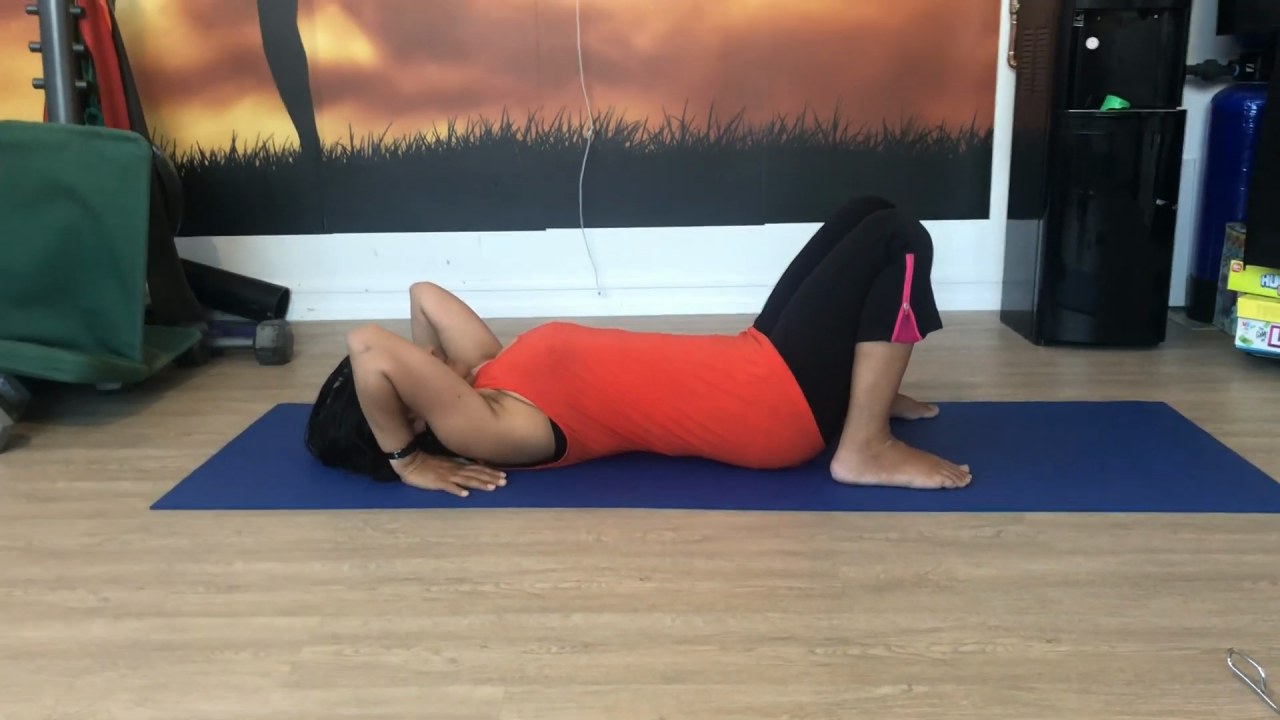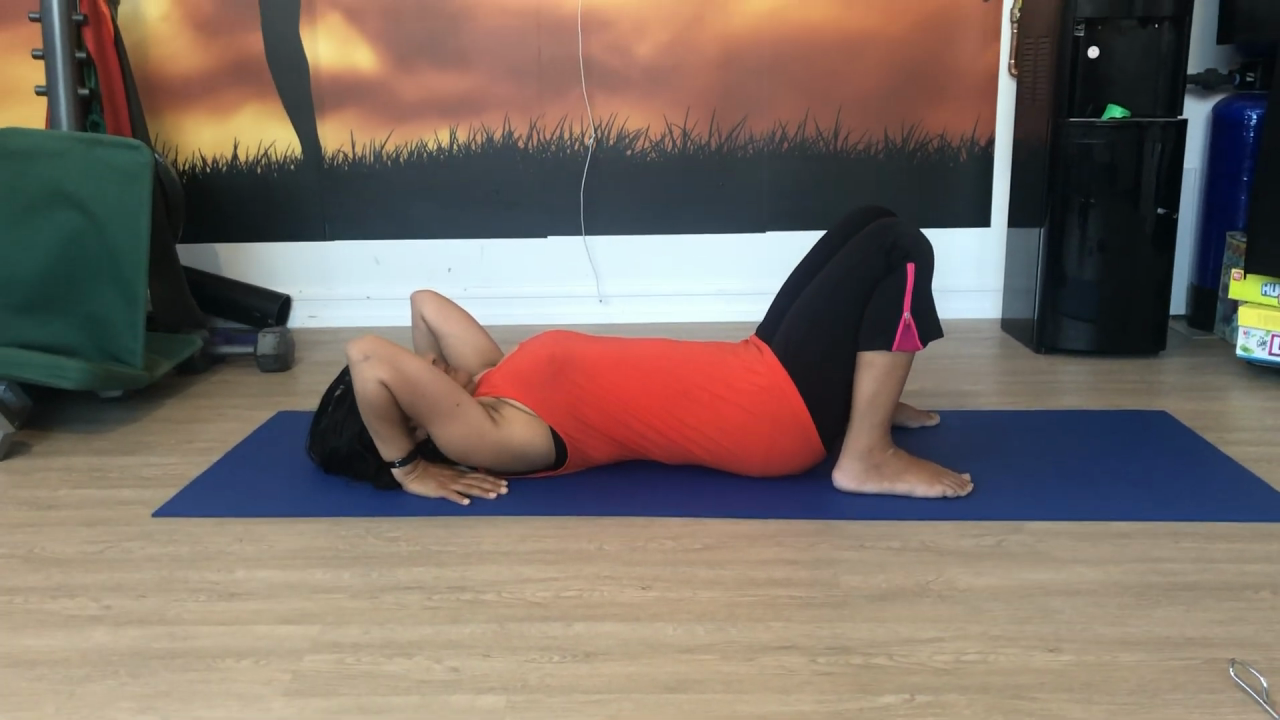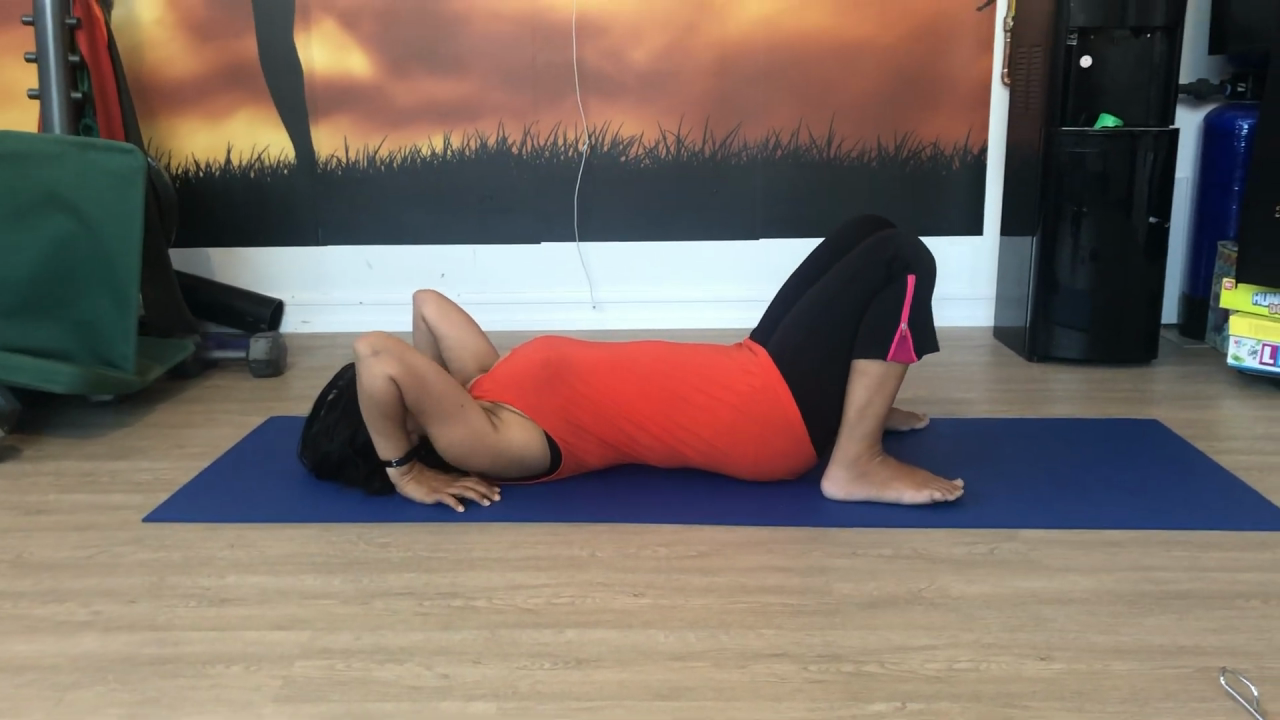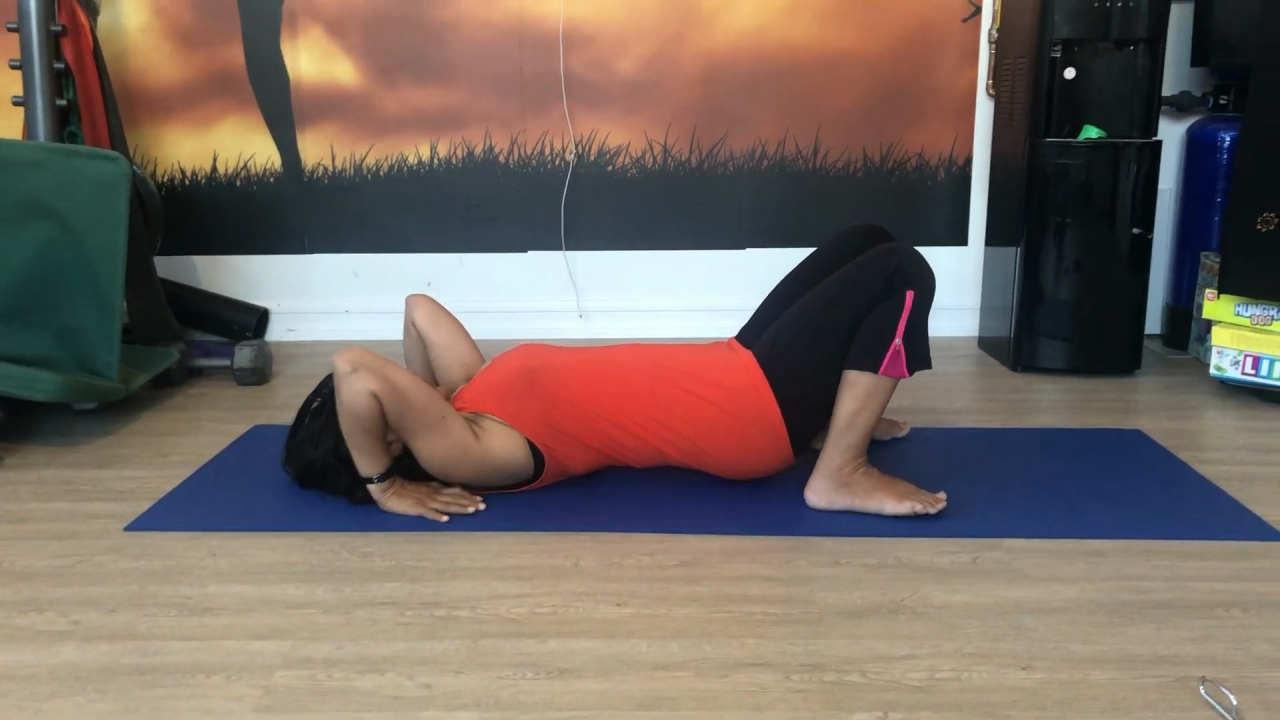
dt=0.3s
person 1, frame 1
left shoulder: (485, 375)
right shoulder: (485, 428)
left elbow: (424, 293)
right wrist: (408, 461)
left hip: (755, 365)
right hip: (773, 409)
left knee: (868, 214)
right knee: (897, 239)
left ankle: (866, 390)
right ankle: (866, 449)
person 1, frame 2
left shoulder: (486, 383)
right shoulder: (485, 437)
left elbow: (425, 302)
right wrist: (408, 470)
left hip: (759, 371)
right hip: (775, 417)
left knee: (871, 225)
right knee: (900, 248)
left ankle: (868, 400)
right ankle: (867, 458)
person 1, frame 3
left shoulder: (480, 386)
right shoulder: (481, 444)
left elbow: (427, 302)
right wrist: (406, 473)
left hip: (749, 374)
right hip: (768, 420)
left knee: (870, 233)
right knee: (901, 259)
left ankle: (857, 405)
right ankle: (858, 466)
person 1, frame 4
left shoulder: (463, 396)
right shoulder: (461, 455)
left elbow: (420, 306)
left hip: (737, 372)
right hip: (750, 414)
left knee: (869, 245)
right knee: (902, 273)
left ankle: (837, 417)
right ankle: (841, 476)
